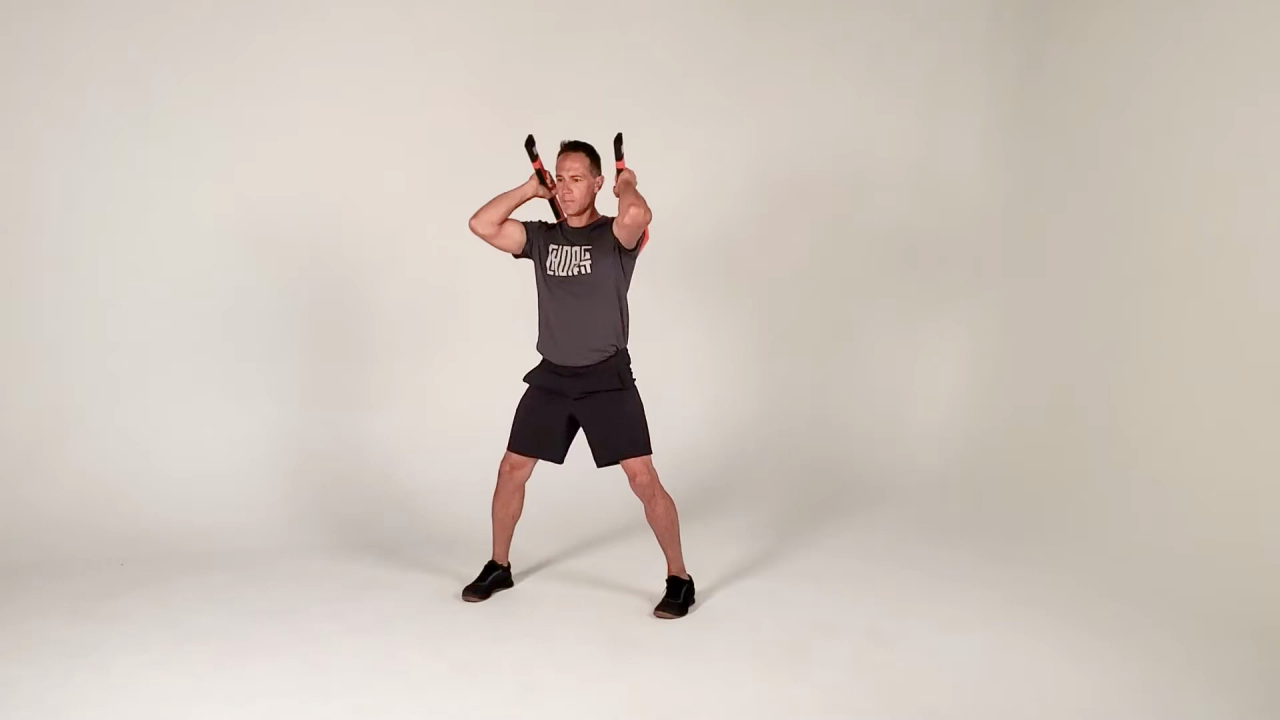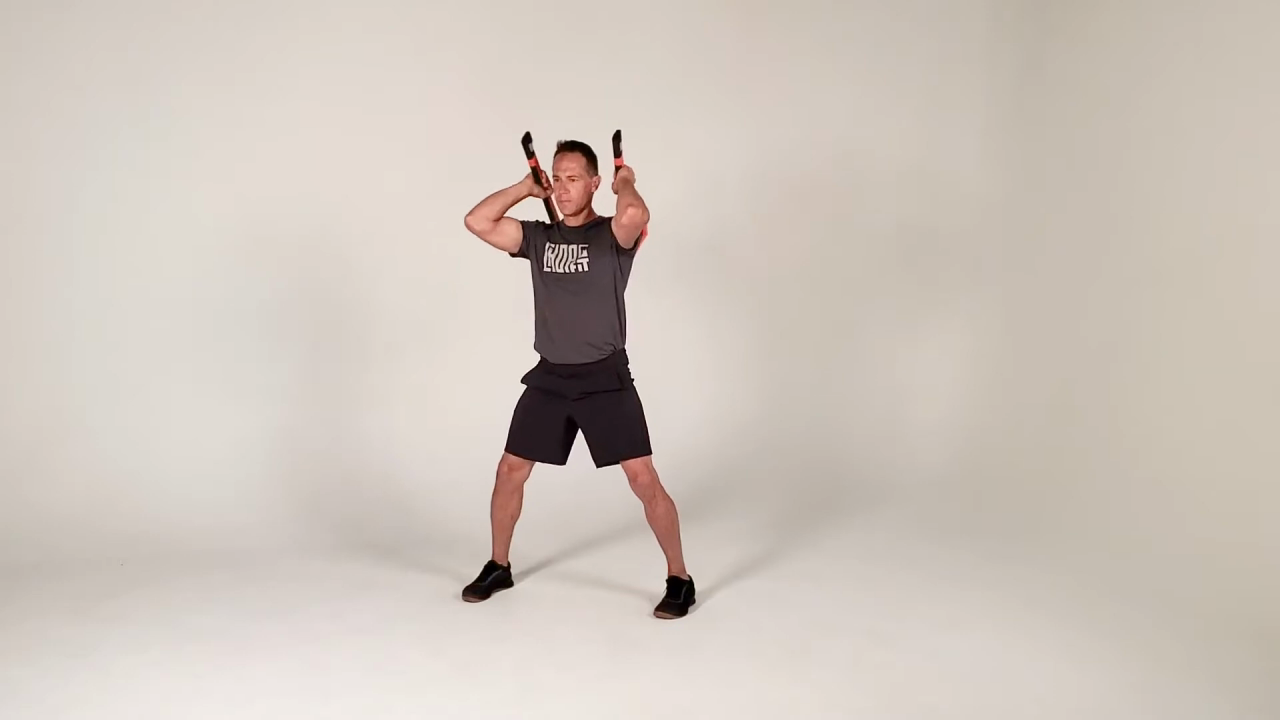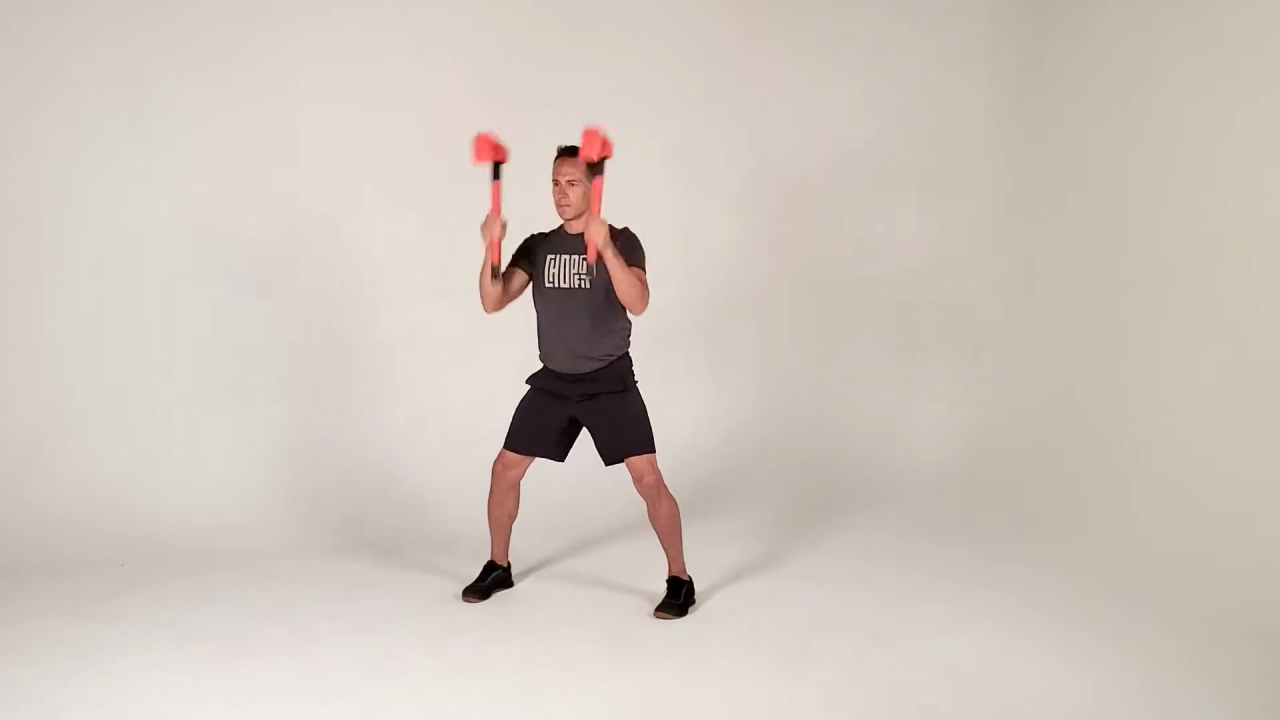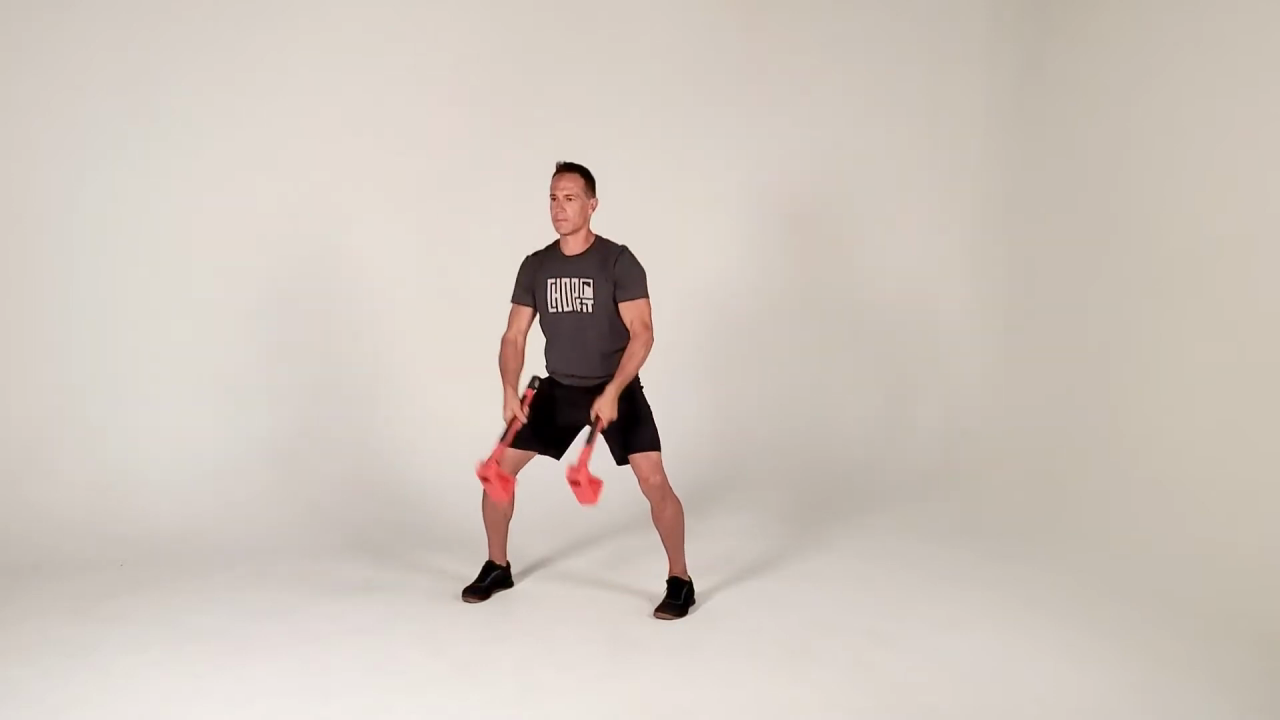
dt=0.3s
person 1, frame 1
left shoulder: (617, 236)
right shoulder: (541, 236)
left elbow: (639, 215)
right elbow: (481, 225)
left wrist: (626, 187)
right wrist: (529, 190)
left hip: (608, 378)
right hip: (551, 378)
left knee: (643, 479)
right knee: (512, 469)
left ankle: (679, 579)
right ankle: (498, 566)
person 1, frame 2
left shoulder: (613, 235)
right shoulder: (537, 236)
left elbow: (636, 215)
right elbow: (476, 221)
left wrist: (625, 183)
right wrist: (525, 188)
left hip: (605, 379)
right hip: (549, 379)
left knee: (643, 480)
right knee: (510, 471)
left ankle: (679, 579)
right ankle: (498, 567)
person 1, frame 3
left shoulder: (621, 240)
right shoulder: (536, 246)
left elbow: (636, 301)
right elbow: (494, 300)
left wrist: (605, 246)
right wrist: (491, 245)
left hip: (610, 382)
right hip: (552, 382)
left knee: (648, 479)
right knee: (505, 470)
left ankle: (679, 580)
right ankle: (498, 567)
person 1, frame 4
left shoulder: (619, 261)
right shoulder: (535, 266)
left elbow: (642, 334)
right elbow: (514, 336)
left wrist: (612, 393)
right wrist: (511, 393)
left hip: (616, 391)
right hip: (558, 389)
left knee: (654, 481)
right knee: (498, 468)
left ankle: (679, 580)
right ankle: (497, 567)
